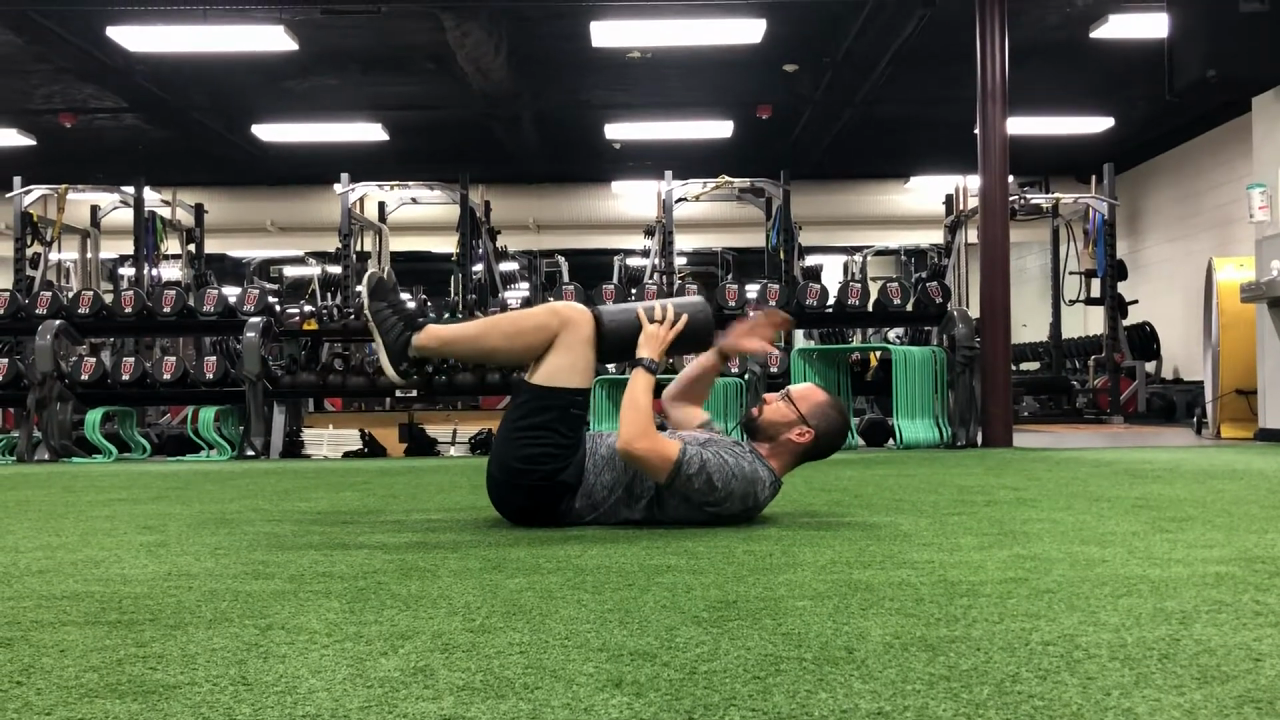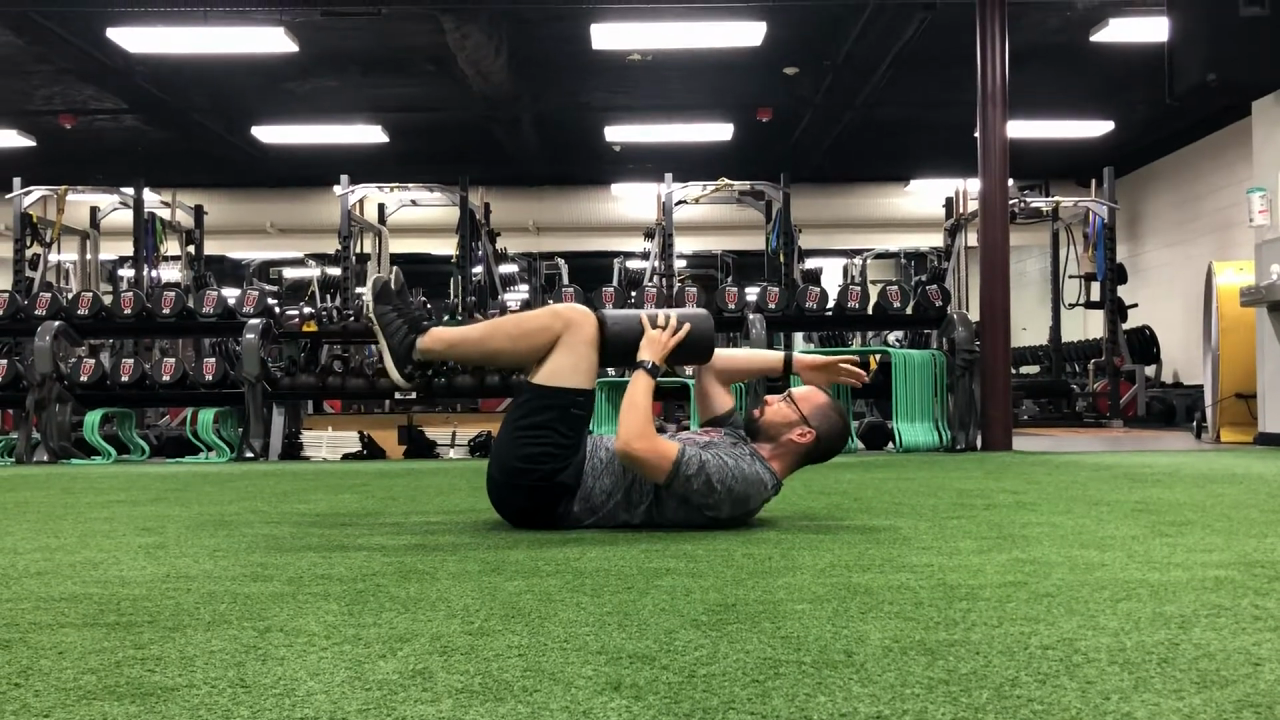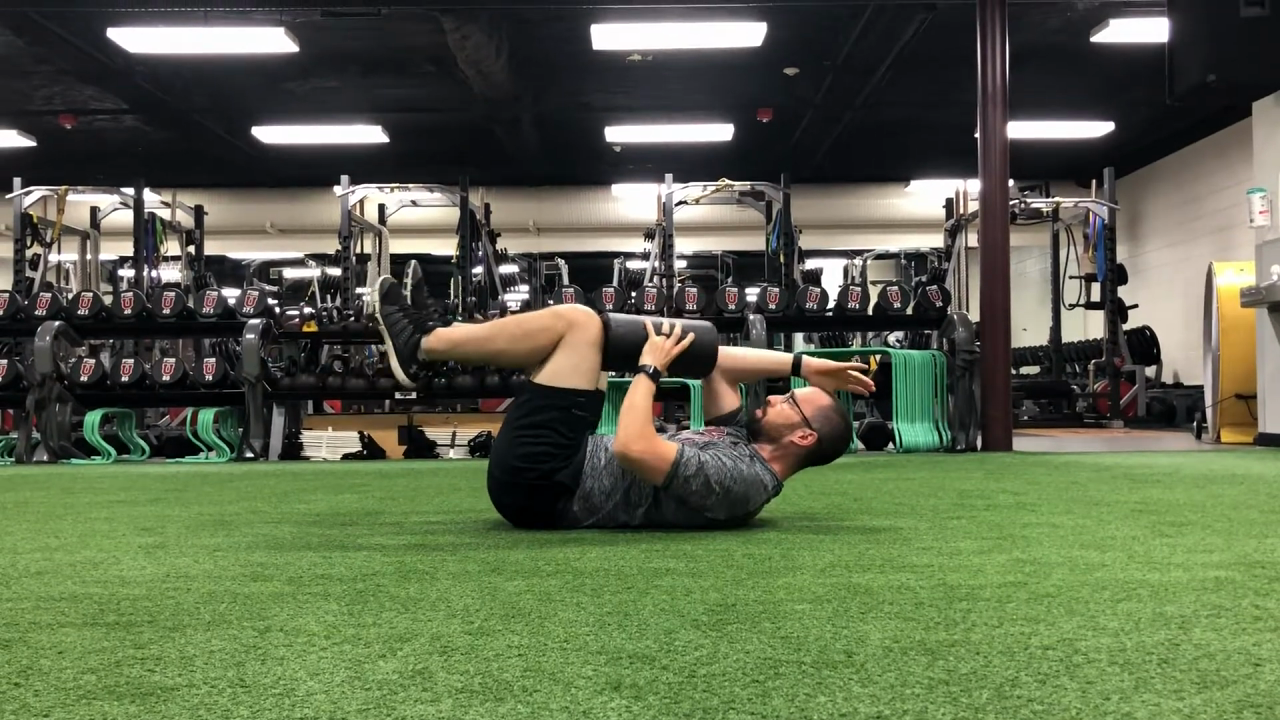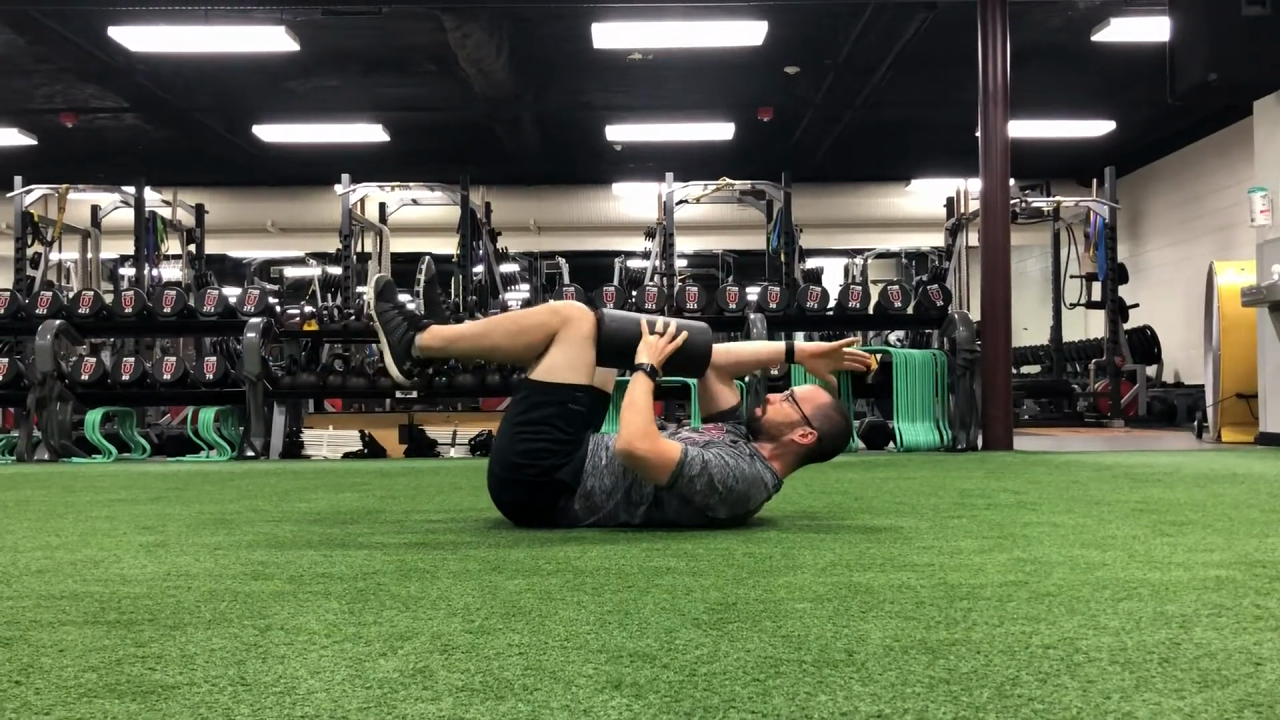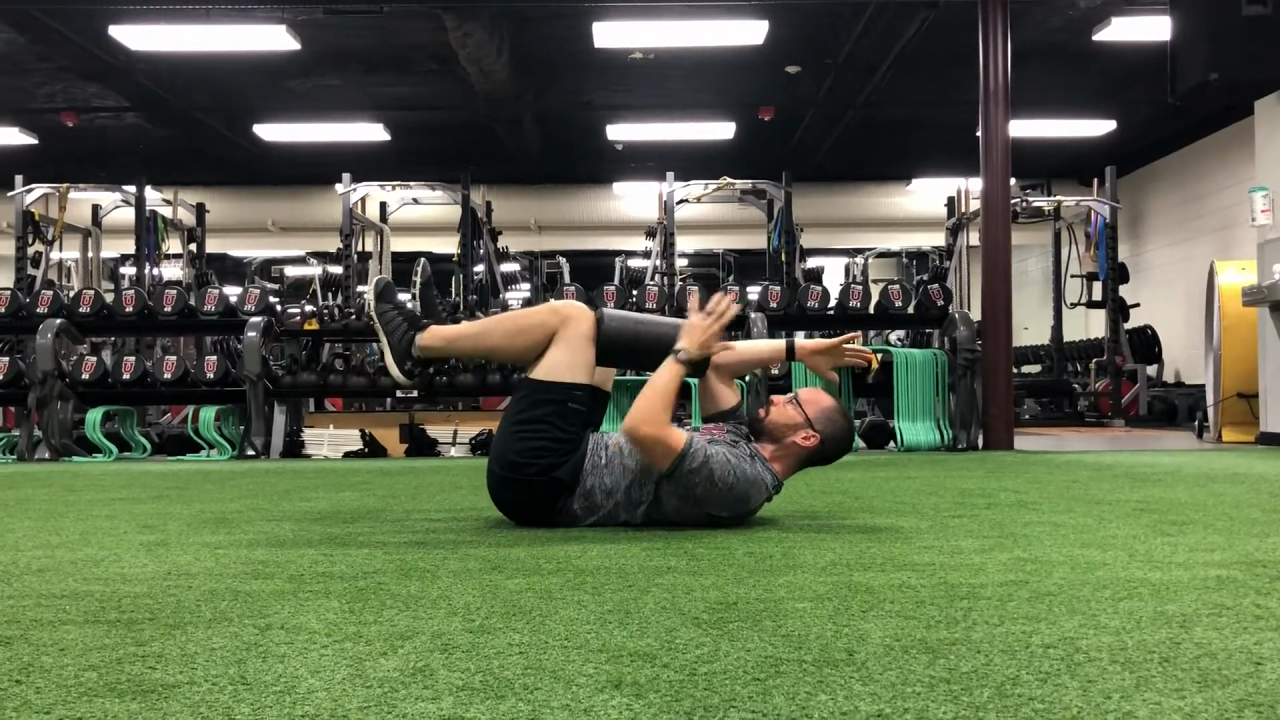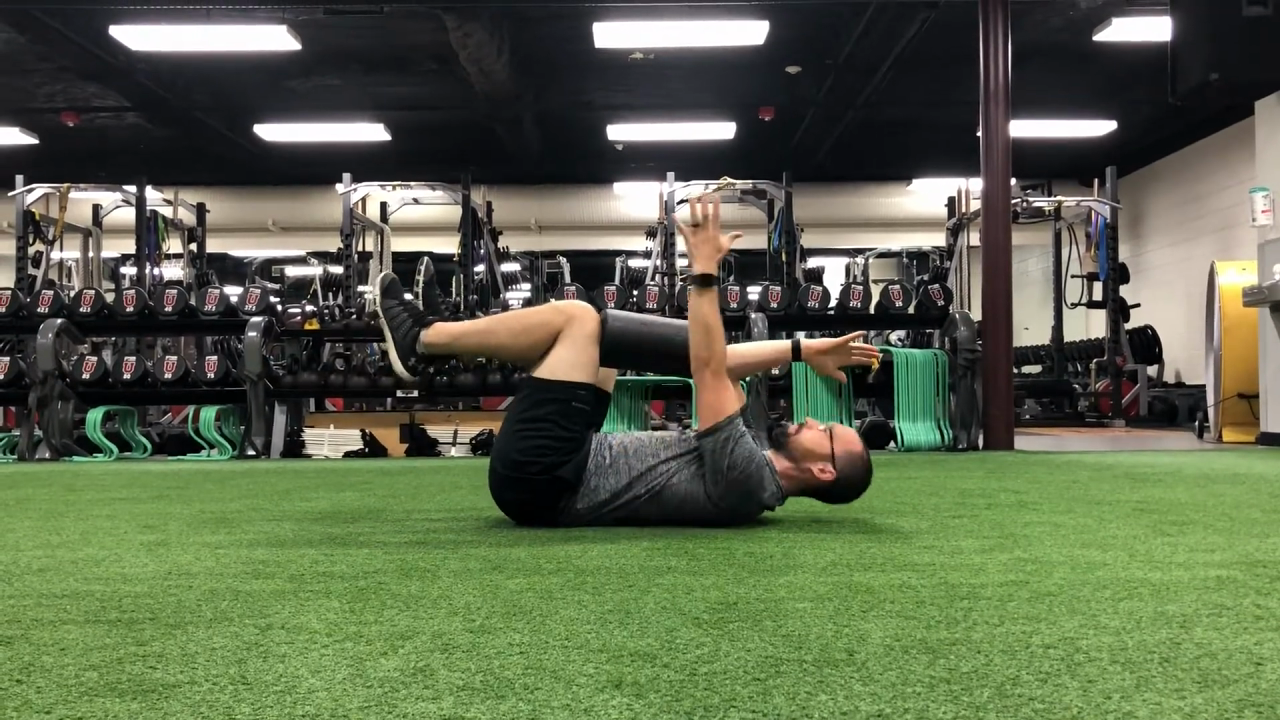
dt=0.3s
person 1, frame 1
left shoulder: (740, 478)
right shoulder: (738, 458)
left elbow: (635, 444)
right elbow: (677, 399)
left wrist: (647, 357)
right wrist: (726, 350)
left hip: (538, 482)
right hip: (545, 478)
left knee: (571, 318)
right knee: (557, 333)
left ankle: (411, 344)
right ankle: (417, 339)
person 1, frame 2
left shoulder: (739, 478)
right shoulder: (740, 452)
left elbow: (633, 445)
right elbow: (711, 367)
left wrist: (648, 361)
right wrist: (794, 362)
left hip: (537, 482)
right hip: (547, 480)
left knee: (573, 321)
right knee: (565, 333)
left ankle: (418, 347)
right ankle: (425, 338)
person 1, frame 3
left shoulder: (737, 480)
right shoulder: (741, 449)
left elbow: (632, 447)
right elbow: (716, 363)
left wrist: (650, 366)
right wrist: (803, 365)
left hip: (538, 485)
right hip: (551, 479)
left knee: (578, 321)
right knee: (587, 339)
left ankle: (421, 346)
right ankle: (442, 334)
person 1, frame 4
left shoulder: (738, 478)
right shoulder: (740, 445)
left elbow: (635, 446)
right elbow: (712, 362)
left wrist: (646, 366)
right wrist: (798, 351)
left hip: (538, 480)
right hip: (556, 477)
left knee: (572, 318)
right knee: (593, 337)
left ankle: (418, 343)
right ankle: (443, 334)
person 1, frame 5
left shoulder: (736, 476)
right shoulder: (741, 451)
left elbow: (641, 428)
right elbow: (713, 363)
left wrist: (687, 348)
right wrist: (798, 347)
left hip: (536, 482)
right hip: (559, 474)
left knee: (573, 317)
right knee: (597, 341)
left ankle: (419, 342)
right ankle: (443, 334)
person 1, frame 6
left shoulder: (746, 477)
right shoulder: (754, 462)
left elbow: (708, 370)
right elbow: (720, 367)
left wrist: (704, 270)
right wrist: (802, 349)
left hip: (539, 478)
right hip: (554, 477)
left knee: (579, 318)
right knee: (594, 337)
left ankle: (422, 338)
right ankle: (439, 332)
